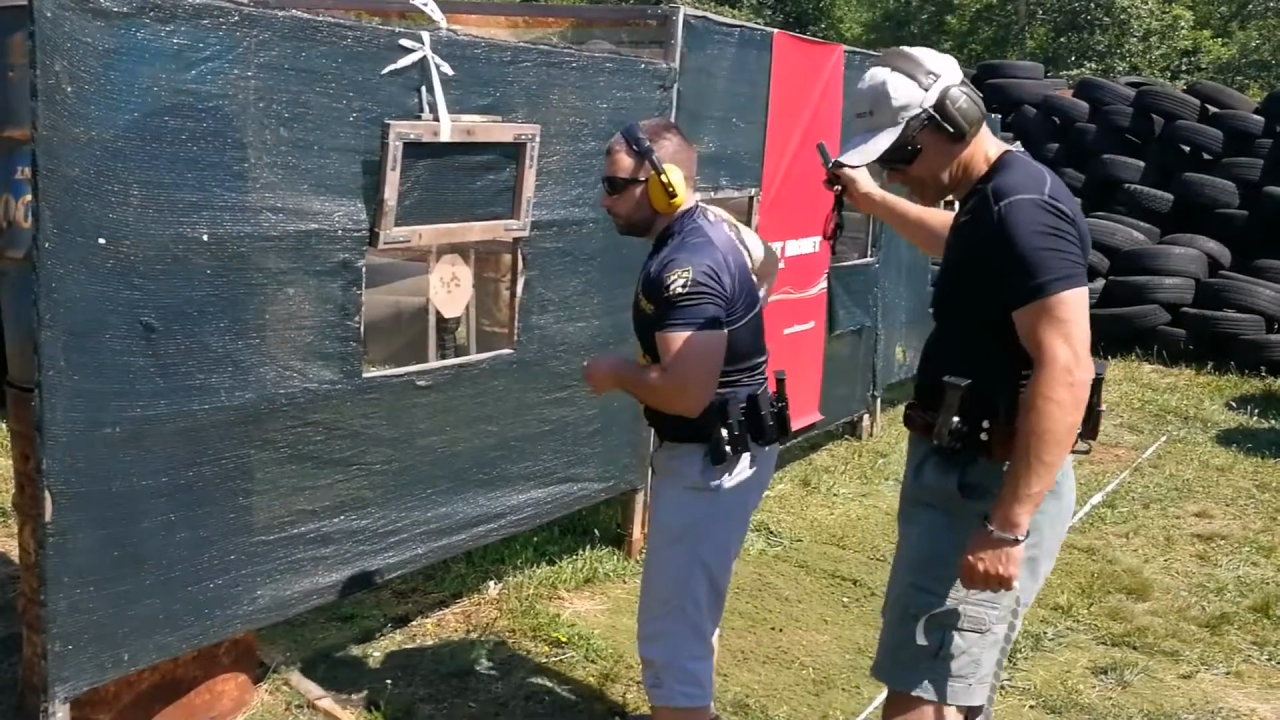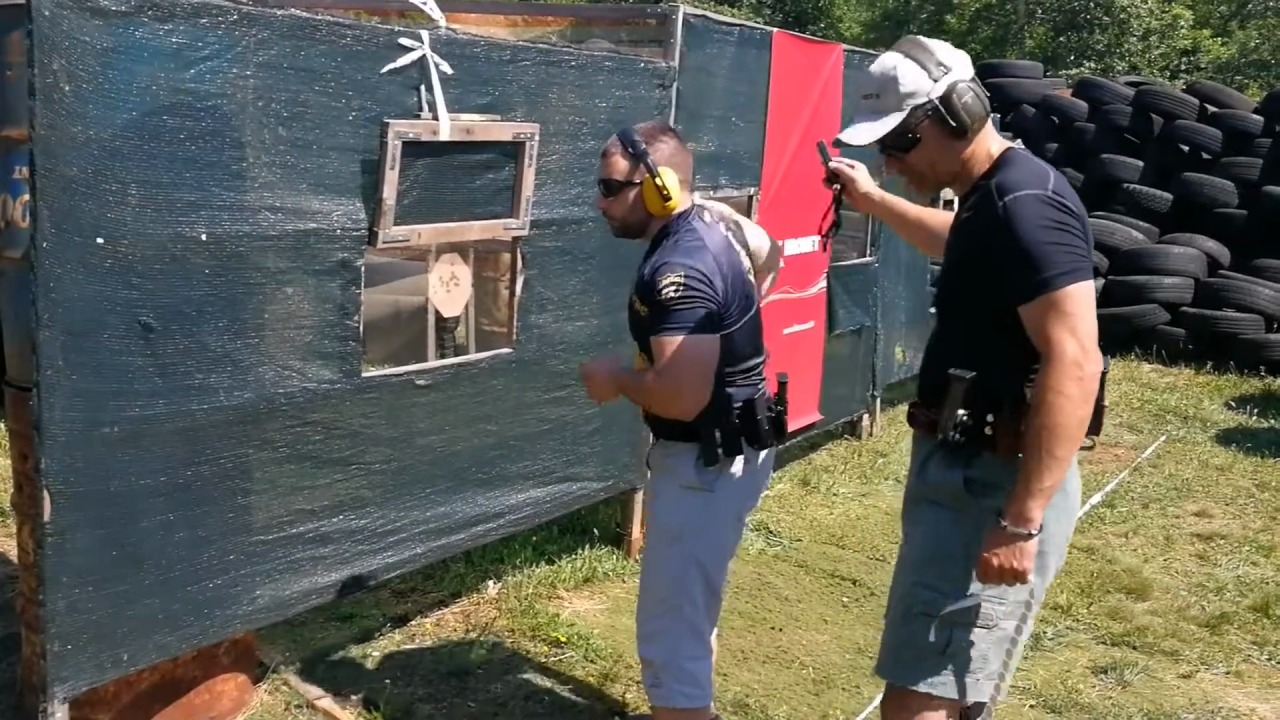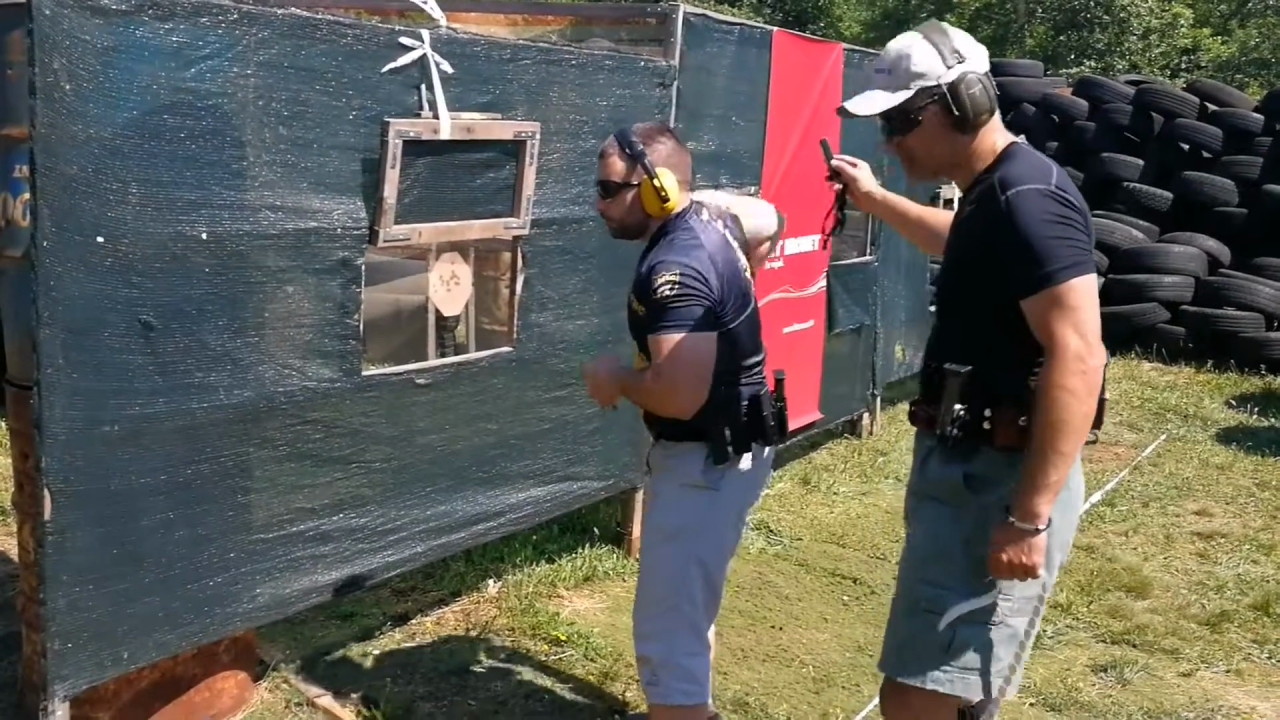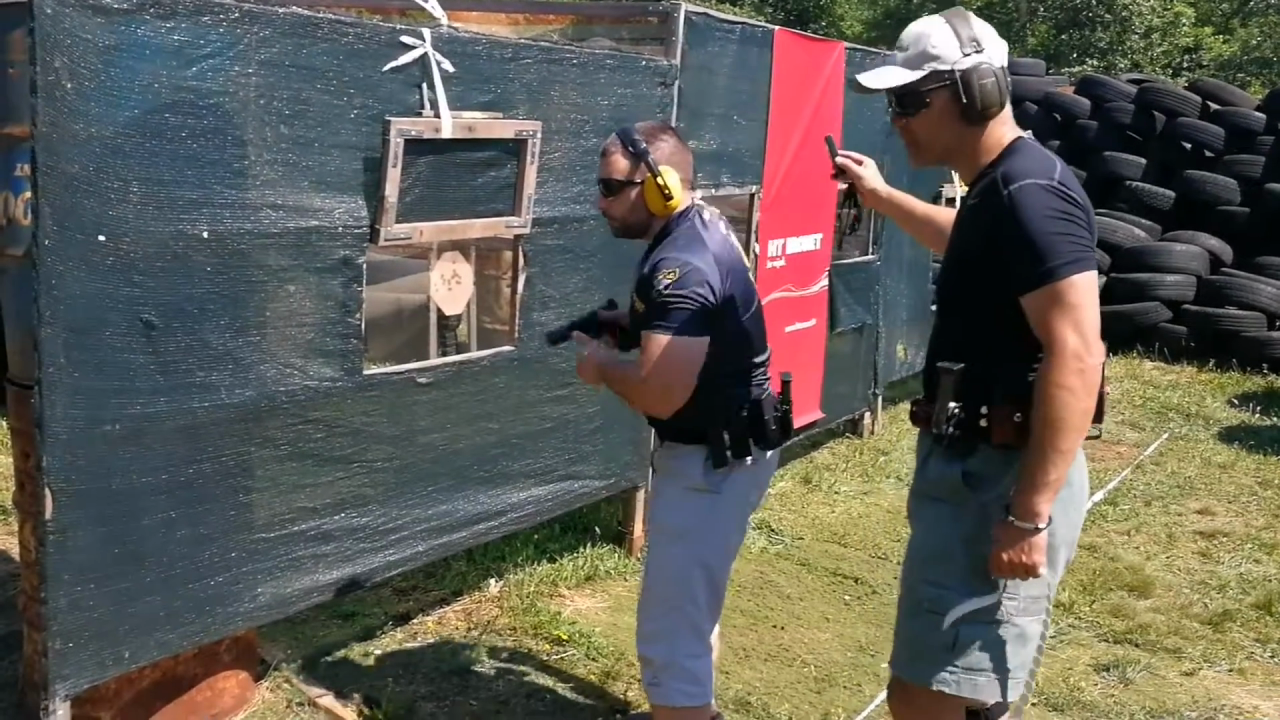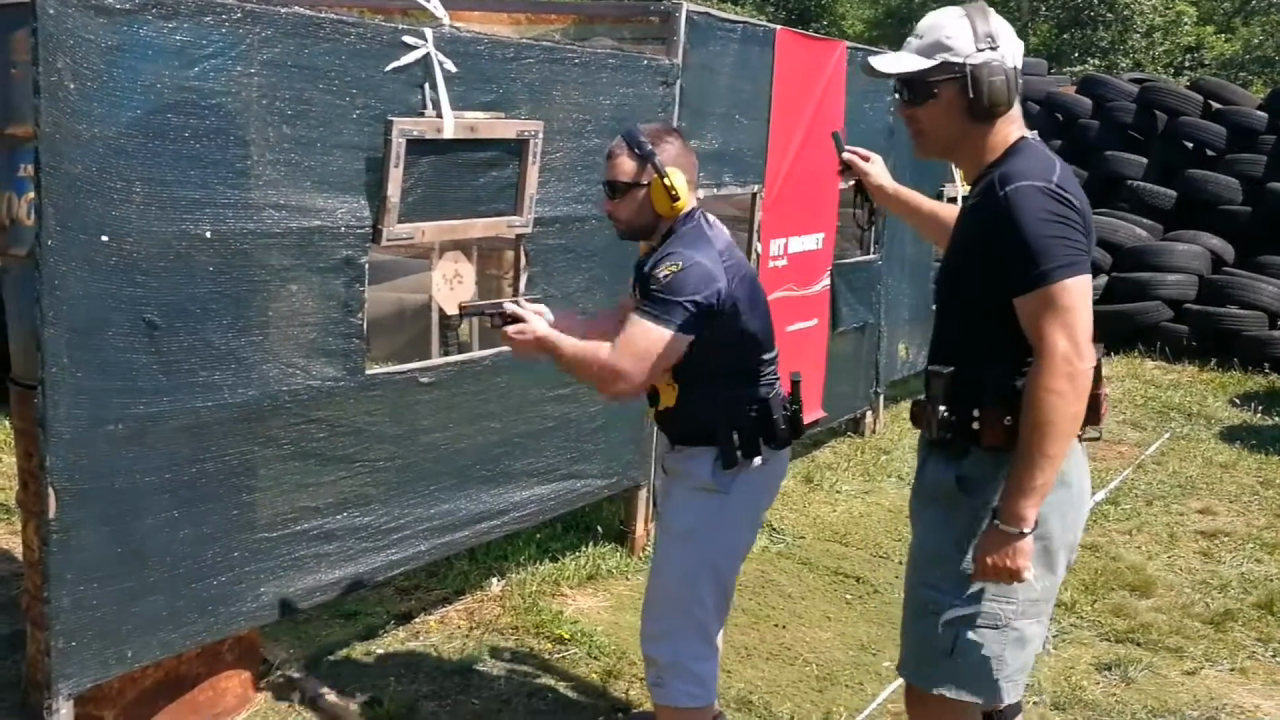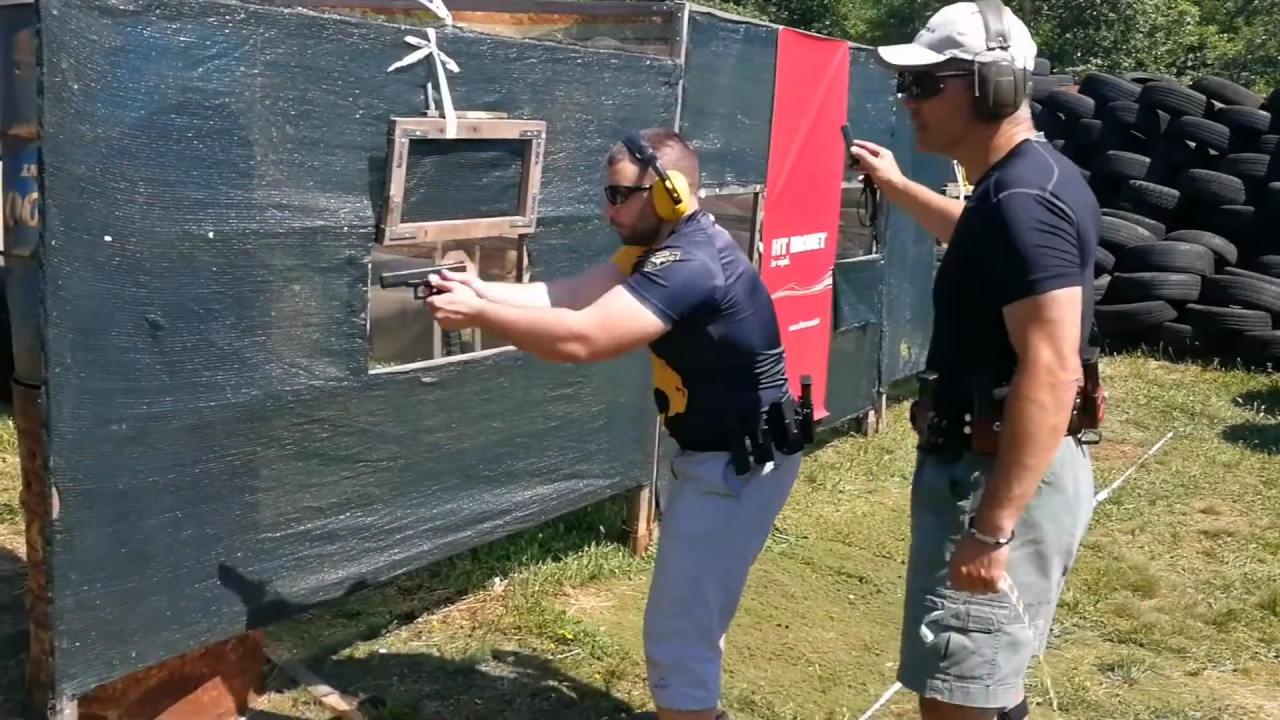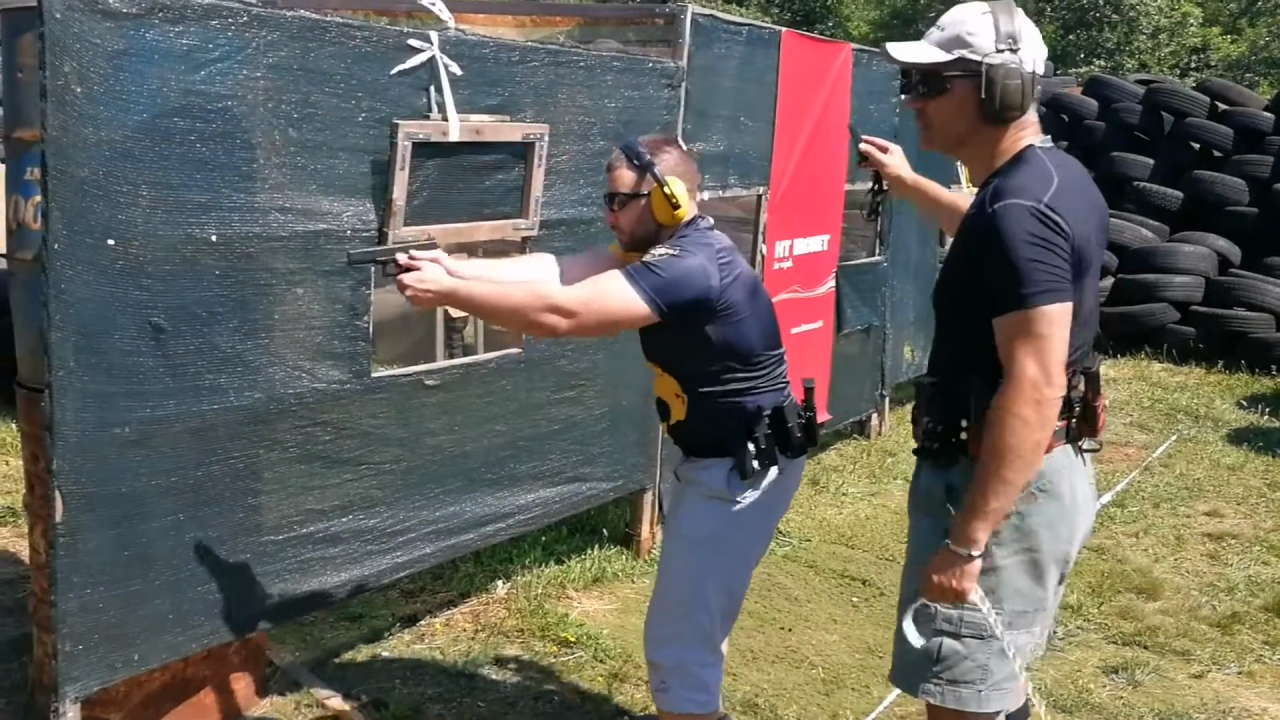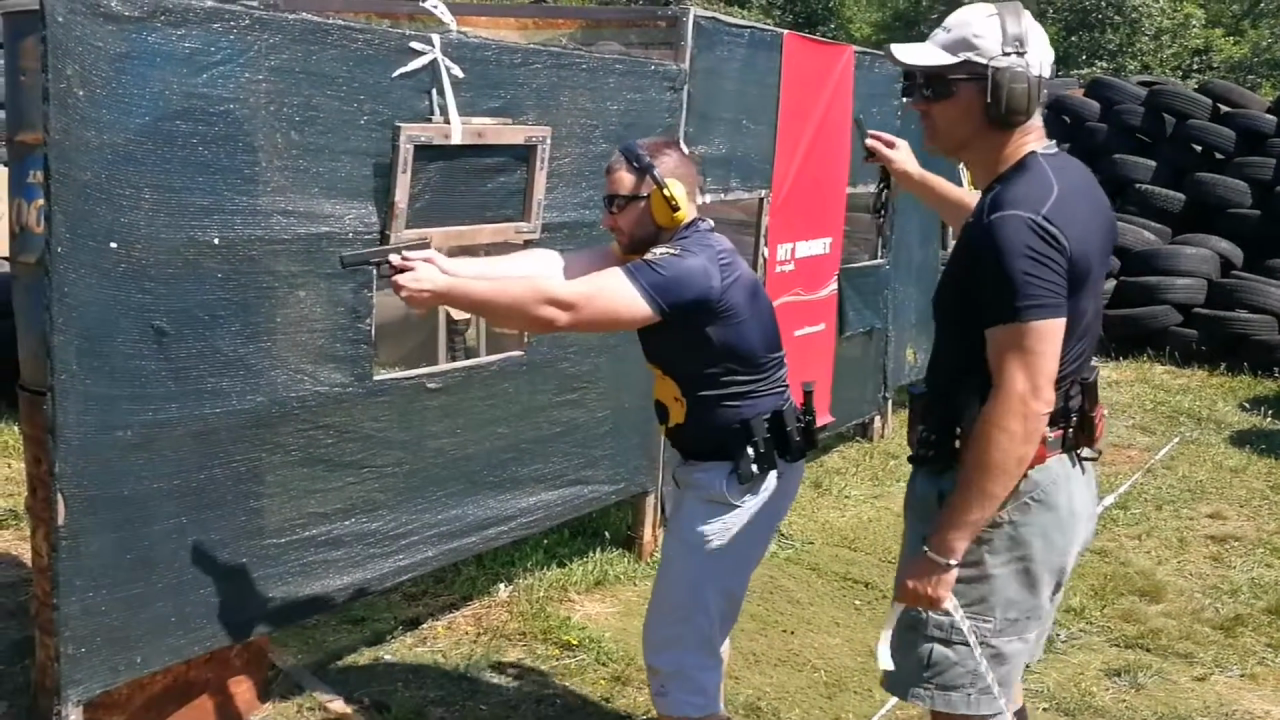
dt=0.1s
person 1, frame 1
left shoulder: (1022, 210)
right shoulder: (993, 198)
left elbow: (1065, 373)
left wrist: (1007, 527)
right wrist: (875, 201)
left hip: (989, 482)
right hip: (961, 469)
person 1, frame 2
left shoulder: (1024, 205)
right shoulder: (993, 196)
left elbow: (1075, 367)
left wrist: (1021, 521)
right wrist: (874, 200)
left hip: (996, 483)
right hip: (964, 468)
person 1, frame 3
left shoulder: (1027, 200)
right shoulder: (995, 191)
left elbow: (1078, 361)
left wrist: (1029, 516)
right wrist: (876, 200)
left hip: (998, 479)
right hip: (968, 466)
person 1, frame 4
left shoulder: (1029, 194)
right shoulder: (1005, 184)
left elbow: (1076, 359)
left wrist: (1029, 516)
right wrist: (882, 197)
left hip: (1000, 477)
right hip: (977, 465)
person 1, frame 5
left shoulder: (1026, 195)
right shoulder: (1010, 183)
left elbow: (1068, 362)
left wrist: (1017, 519)
right wrist: (889, 193)
left hip: (996, 478)
right hip: (979, 466)
person 1, frame 6
left shoulder: (1021, 199)
right shoulder: (1037, 175)
left elbow: (1050, 374)
left wrist: (991, 532)
right wrist: (898, 188)
left hip: (1002, 480)
right hip: (1008, 470)
person 1, frame 7
left shoulder: (1020, 207)
right shoulder: (1048, 176)
left elbow: (1035, 386)
left wrist: (965, 540)
right wrist: (908, 184)
left hip: (999, 483)
right hip: (1024, 475)
person 1, frame 8
left shoulder: (1018, 219)
right shoulder: (1062, 178)
left elbow: (1022, 401)
left wrist: (941, 547)
right wrist: (916, 180)
left hip: (1004, 495)
right hip: (1044, 479)
person 2, frame 1
left shoulder: (688, 264)
right shoulder: (703, 230)
left elbow: (685, 391)
left wrist: (616, 373)
left hip: (710, 459)
right hip: (713, 451)
left knee: (672, 630)
right knee: (690, 606)
person 2, frame 2
left shoulder: (681, 267)
right shoulder: (703, 228)
left elbow: (680, 396)
left wrist: (615, 377)
left hip: (709, 459)
right hip: (714, 451)
left knee: (669, 631)
right knee: (686, 607)
person 2, frame 3
left shoulder: (677, 265)
right shoulder: (703, 224)
left elbow: (678, 394)
left wrist: (616, 379)
left hip: (709, 458)
right hip: (712, 449)
left knee: (667, 628)
right knee: (685, 602)
person 2, frame 4
left shoulder: (686, 260)
right shoulder: (688, 234)
left elbow: (661, 393)
left wrist: (603, 367)
right wrist: (618, 351)
left hip: (717, 458)
right hip: (708, 449)
left knee: (672, 630)
right knee: (691, 601)
person 2, frame 5
left shoulder: (687, 263)
right shoulder: (683, 237)
left elbow: (621, 373)
right elbow: (630, 326)
left wrist: (548, 342)
right wrist: (555, 325)
left hip: (724, 461)
right hip: (710, 450)
left knee: (675, 628)
right knee: (687, 605)
person 2, frame 6
left shoulder: (691, 264)
right shoulder: (667, 245)
left elbow: (580, 340)
right elbow: (578, 297)
left wrist: (478, 315)
right wrist: (483, 289)
left hip: (741, 465)
right hip: (712, 453)
left knee: (679, 631)
right knee: (694, 601)
person 2, frame 7
left shoulder: (687, 266)
right shoulder: (663, 248)
left elbow: (561, 314)
right elbow: (558, 274)
left wrist: (450, 291)
right wrist: (452, 270)
left hip: (741, 469)
right hip: (714, 458)
left knee: (679, 635)
right knee: (695, 603)
person 2, frame 8
left shoulder: (689, 267)
right shoulder: (665, 249)
left elbow: (559, 308)
right elbow: (556, 266)
left wrist: (442, 291)
right wrist: (448, 267)
left hip: (742, 473)
right hip: (711, 462)
left knee: (677, 640)
right knee: (699, 610)
